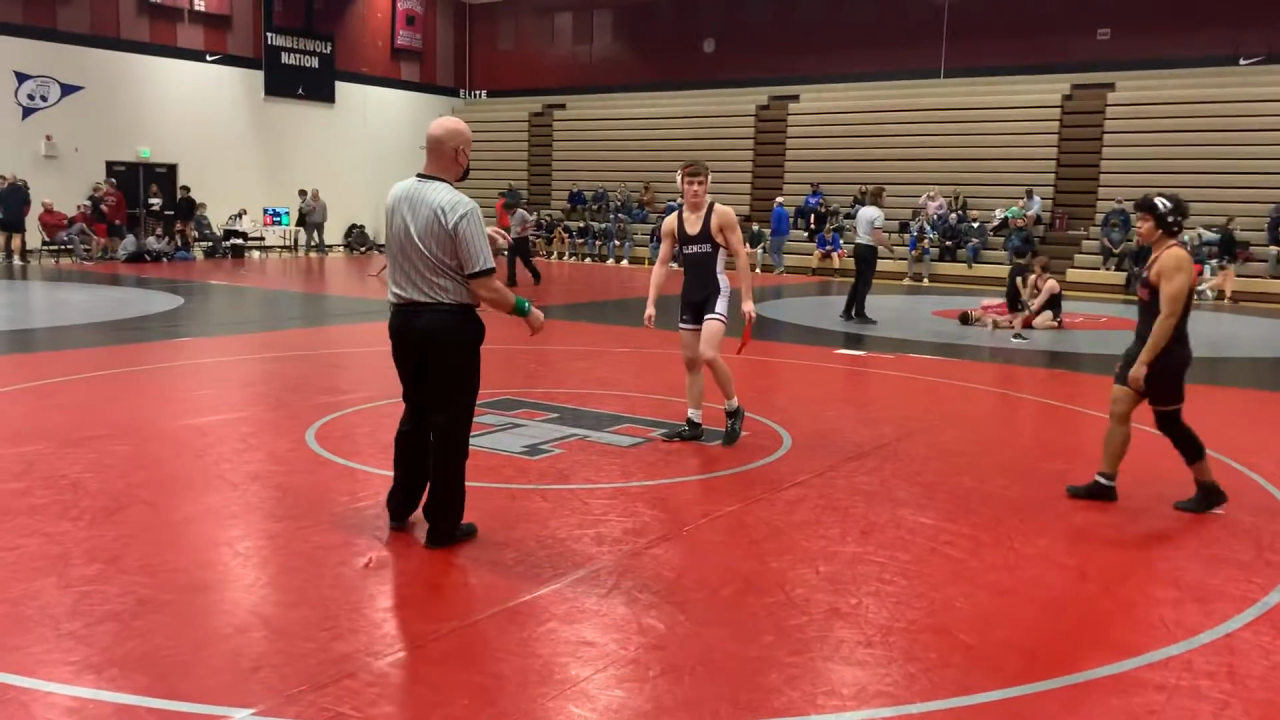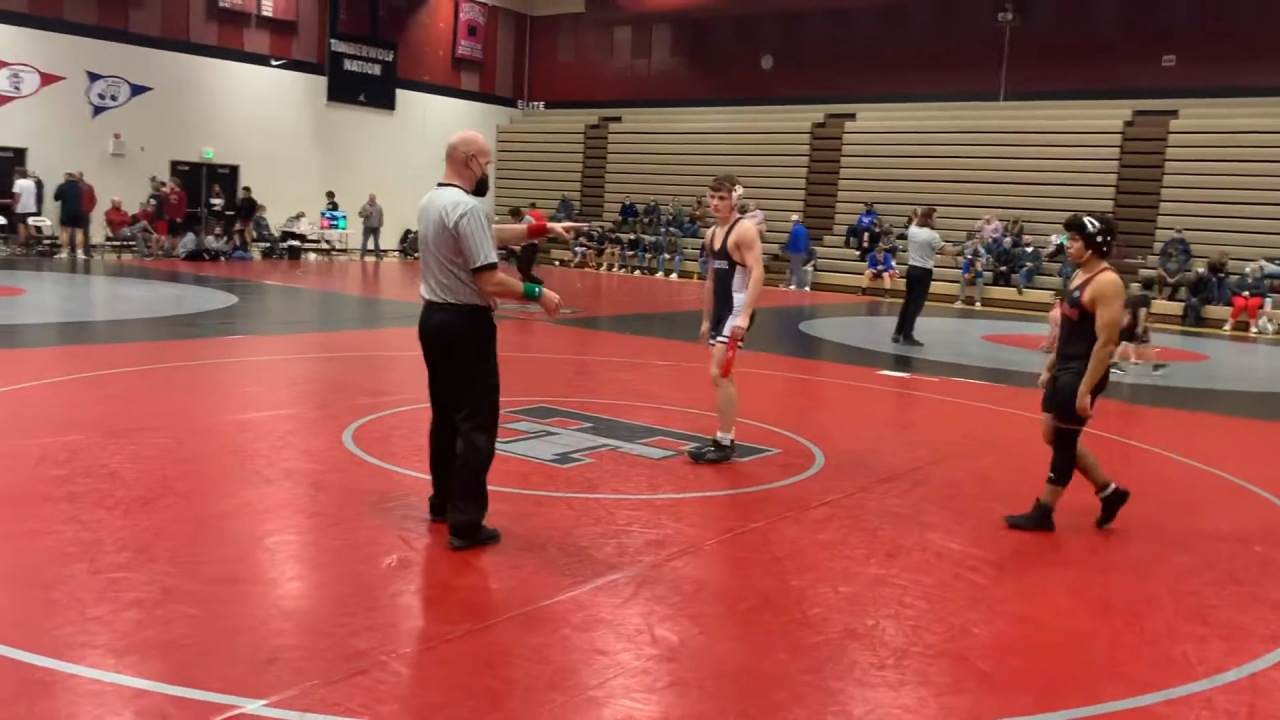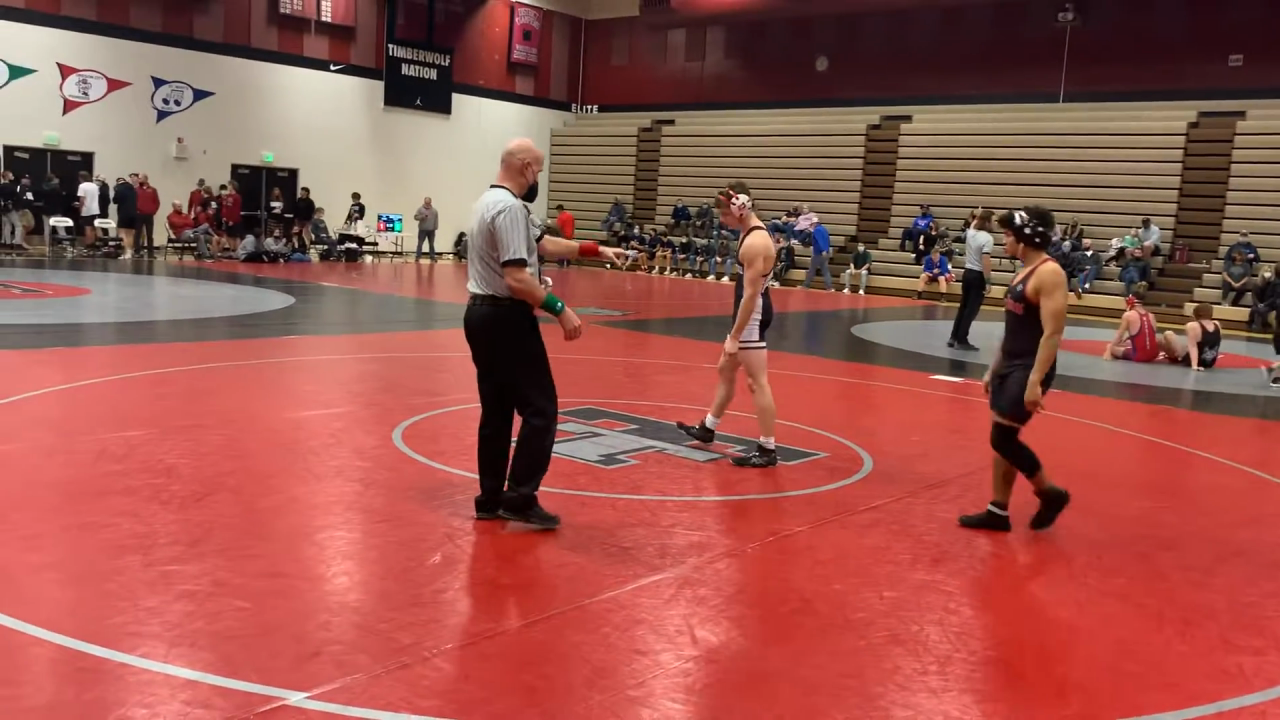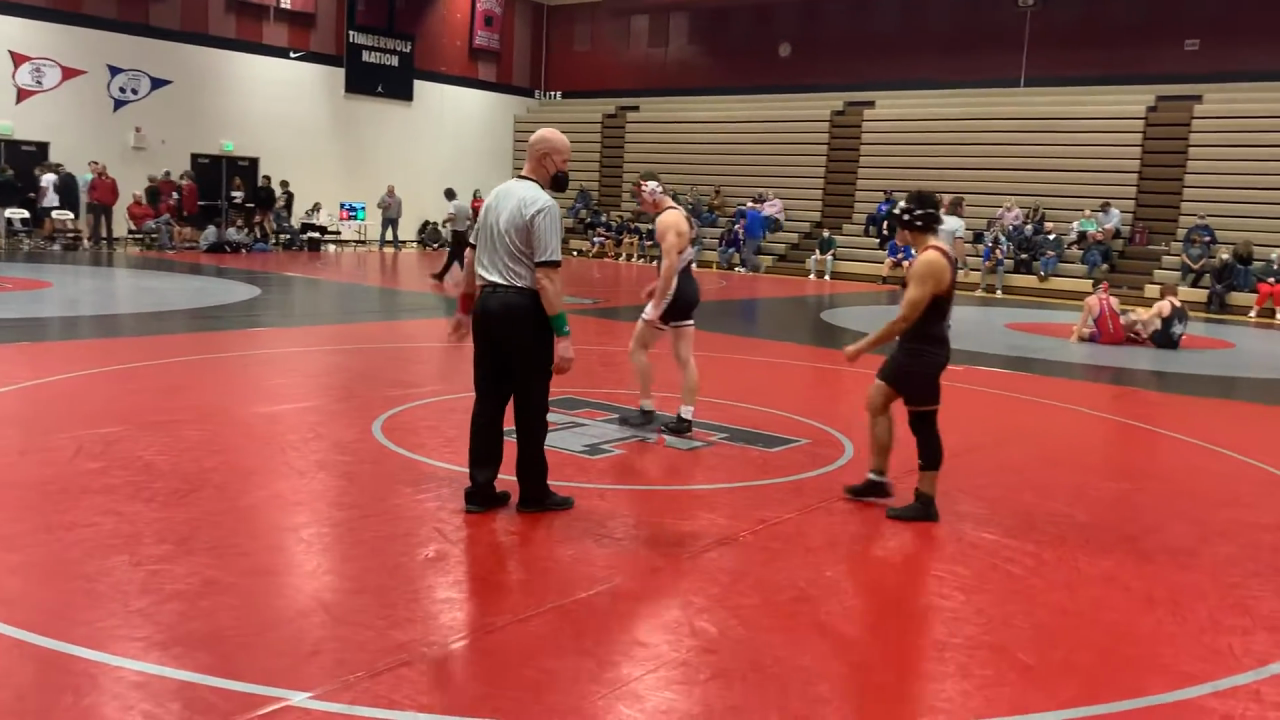
dt=0.7s
person 1, frame 1
left shoulder: (397, 195)
right shoulder: (461, 208)
right elbow: (484, 289)
left wrist: (478, 235)
right wrist: (526, 310)
left hip: (404, 320)
right hip: (449, 326)
left knee: (415, 416)
right knee: (449, 428)
left ankle: (401, 506)
right ankle: (443, 525)
person 1, frame 2
left shoulder: (432, 202)
right shoulder: (467, 207)
left elbow: (491, 233)
right elbow: (490, 282)
left wrist: (543, 229)
right wrist: (538, 293)
left hip: (435, 318)
right hip: (465, 324)
left knee: (446, 416)
right knee: (478, 424)
left ankle: (443, 502)
right ankle: (465, 524)
person 1, frame 3
left shoulder: (491, 201)
right shoulder: (510, 207)
left elbow: (542, 244)
right elbow: (516, 279)
left wrist: (595, 251)
right wrist: (559, 309)
left hip: (481, 313)
right hip: (506, 318)
left knee: (495, 411)
right knee: (540, 409)
left ankle: (491, 498)
right ankle: (520, 498)
person 1, frame 4
left shoulder: (497, 194)
right shoulder: (543, 205)
left elbow: (472, 256)
right elbow: (546, 278)
left wrist: (465, 306)
right wrist: (562, 334)
left hip: (488, 303)
right hip: (524, 309)
left knee: (489, 402)
right knee: (531, 406)
left ankle: (481, 489)
right ankle: (534, 492)
person 2, frame 1
left shoulder: (1174, 259)
right shoulder: (1158, 255)
left elbow: (1169, 316)
left wrist: (1142, 362)
right wrist: (1138, 357)
left hip: (1165, 355)
right hip: (1144, 348)
left knee: (1170, 424)
right knee: (1118, 411)
left ankle: (1209, 489)
right ankle: (1104, 483)
person 2, frame 2
left shoulder: (1107, 284)
right shoulder: (1080, 274)
left elbow: (1106, 343)
left wrist: (1085, 390)
right wrist: (1050, 368)
left hip: (1081, 373)
right hip: (1062, 367)
left knee: (1062, 441)
right knee: (1058, 439)
left ankle: (1044, 512)
right ankle: (1110, 492)
person 2, frame 3
left shoulder: (1049, 274)
right shoulder: (1024, 271)
left elbow: (1052, 334)
left wrist: (1035, 382)
right wrist: (993, 369)
left hip: (1029, 371)
right hip: (1008, 366)
left knee: (1003, 440)
right knee: (1001, 438)
left ankle: (1050, 494)
right ankle: (997, 511)
person 2, frame 4
left shoulder: (929, 261)
right shoulder: (937, 254)
left elbow: (905, 318)
left wrist: (863, 346)
left hip: (923, 352)
right hip: (914, 347)
left knee: (923, 424)
right knee: (877, 403)
left ankle: (926, 501)
right ankle: (877, 479)
person 3, frame 1
left shoulder: (722, 214)
right shoulder: (672, 222)
left elbow: (741, 256)
right elbow: (661, 264)
left wrist: (747, 298)
right wrist: (651, 303)
left hip: (716, 292)
right hip: (689, 294)
left knee: (709, 355)
right knee: (690, 361)
left ankle: (734, 409)
right ankle: (693, 424)
person 3, frame 2
left shoulder: (745, 230)
right shoulder: (712, 233)
left elbow: (757, 273)
left wrist: (745, 316)
right wrist: (706, 319)
left hip: (736, 310)
right hip: (719, 310)
left knee: (721, 376)
right knee: (719, 377)
left ankle: (724, 445)
right ankle: (724, 438)
person 3, frame 3
left shoulder: (756, 242)
right shoulder: (749, 232)
left elbow: (751, 293)
left wrist: (735, 337)
left hip: (753, 314)
right hip: (746, 311)
left knee: (757, 382)
right knee: (725, 371)
left ankle: (767, 450)
right ankle: (707, 428)
person 3, frame 4
left shoulder: (666, 220)
right shoulder: (680, 214)
left elbow: (670, 264)
left wrist: (656, 304)
right wrist: (660, 285)
left hip: (674, 293)
right hip: (689, 289)
left knee: (638, 349)
right knee: (684, 357)
left ankle: (646, 408)
right ankle: (685, 418)
